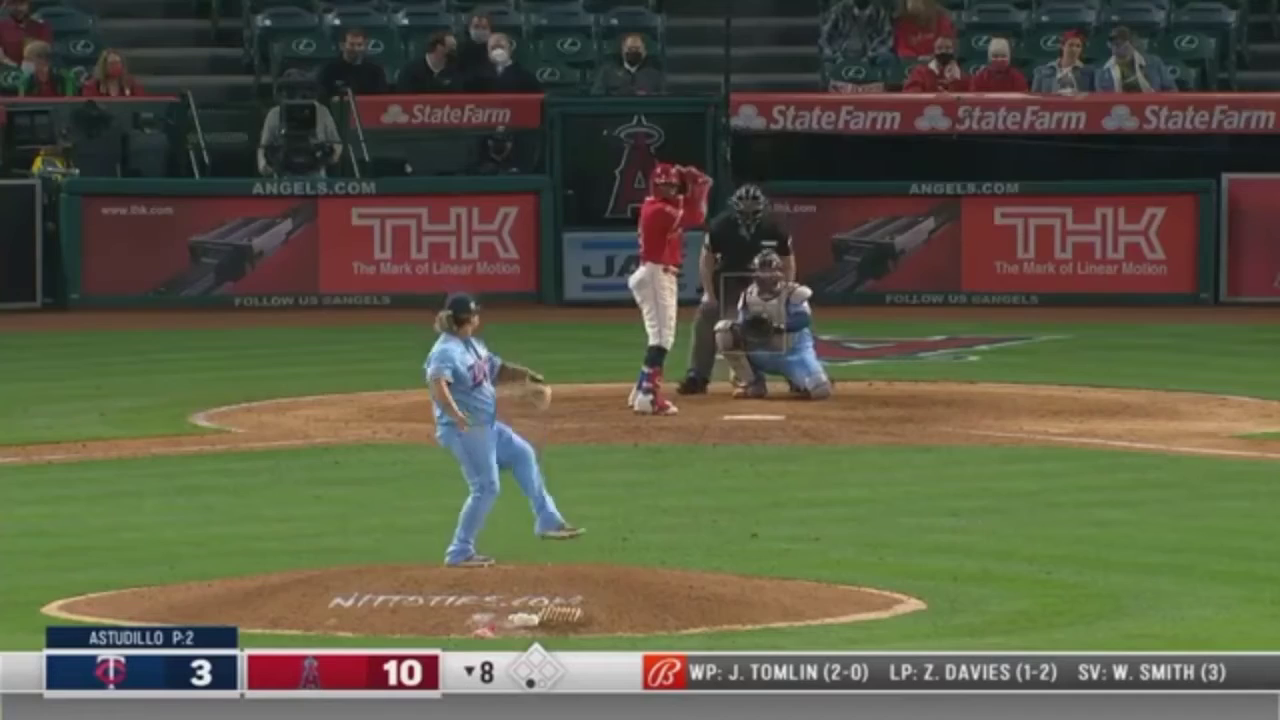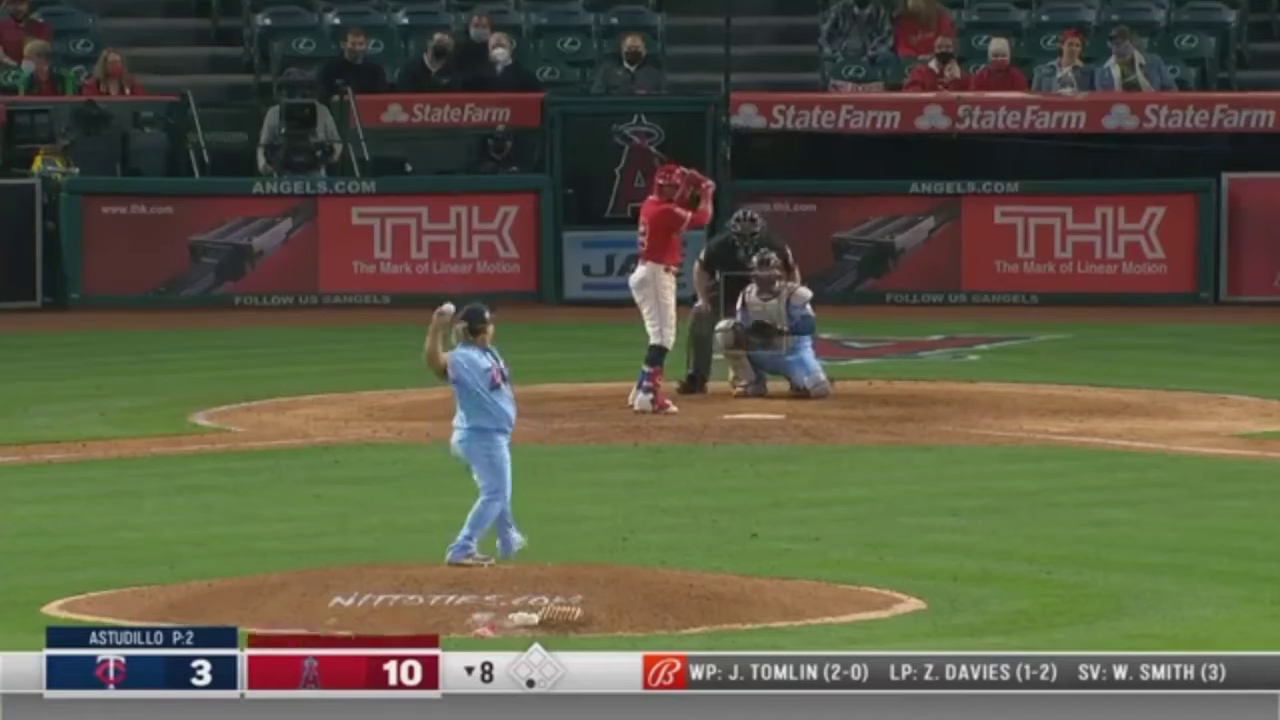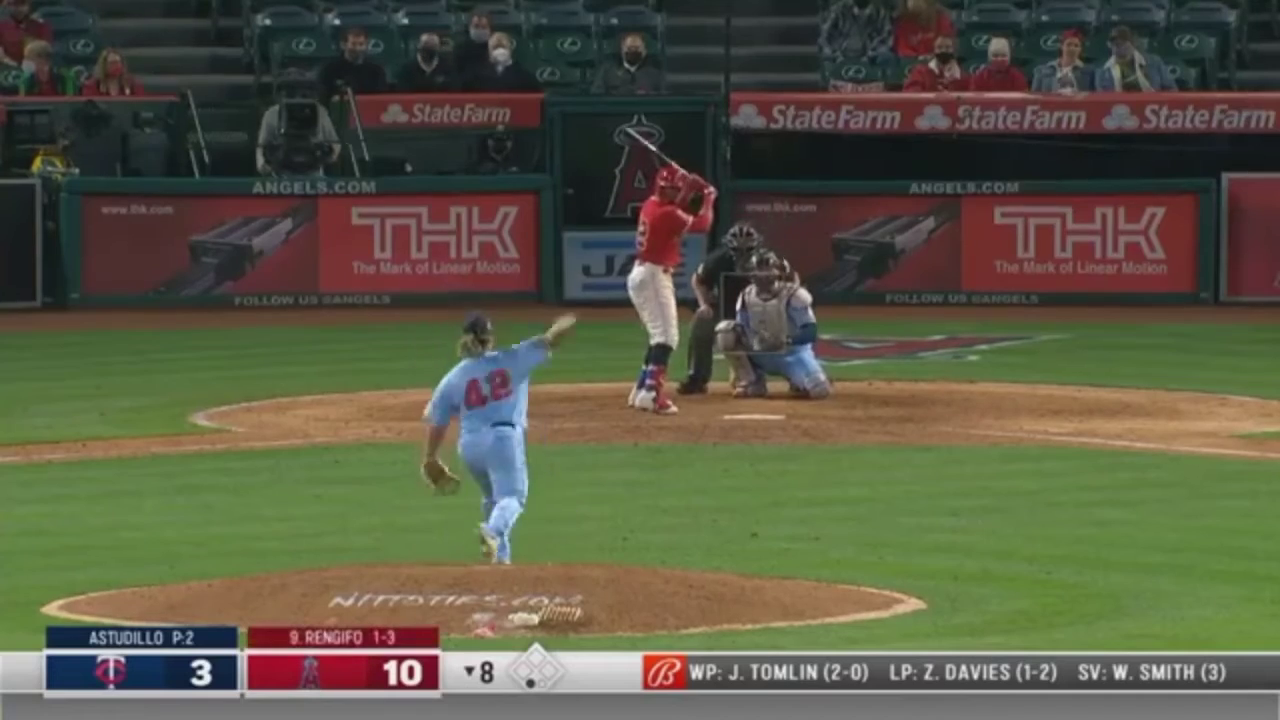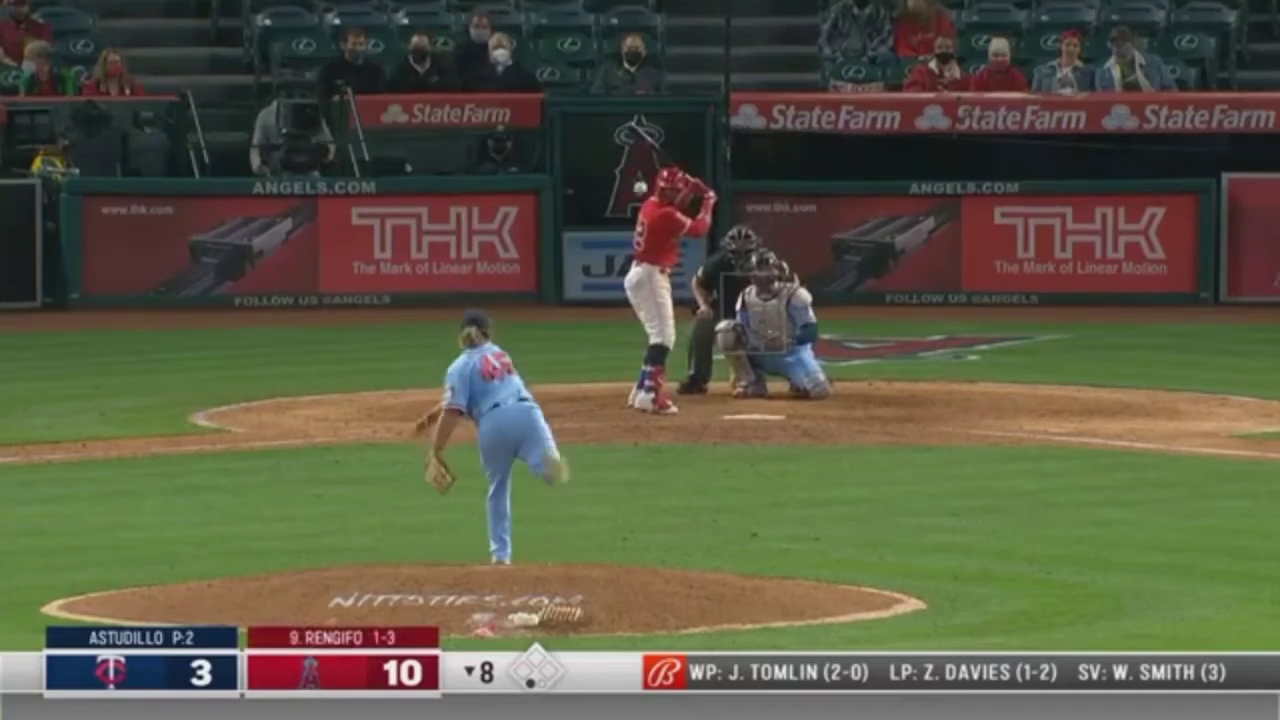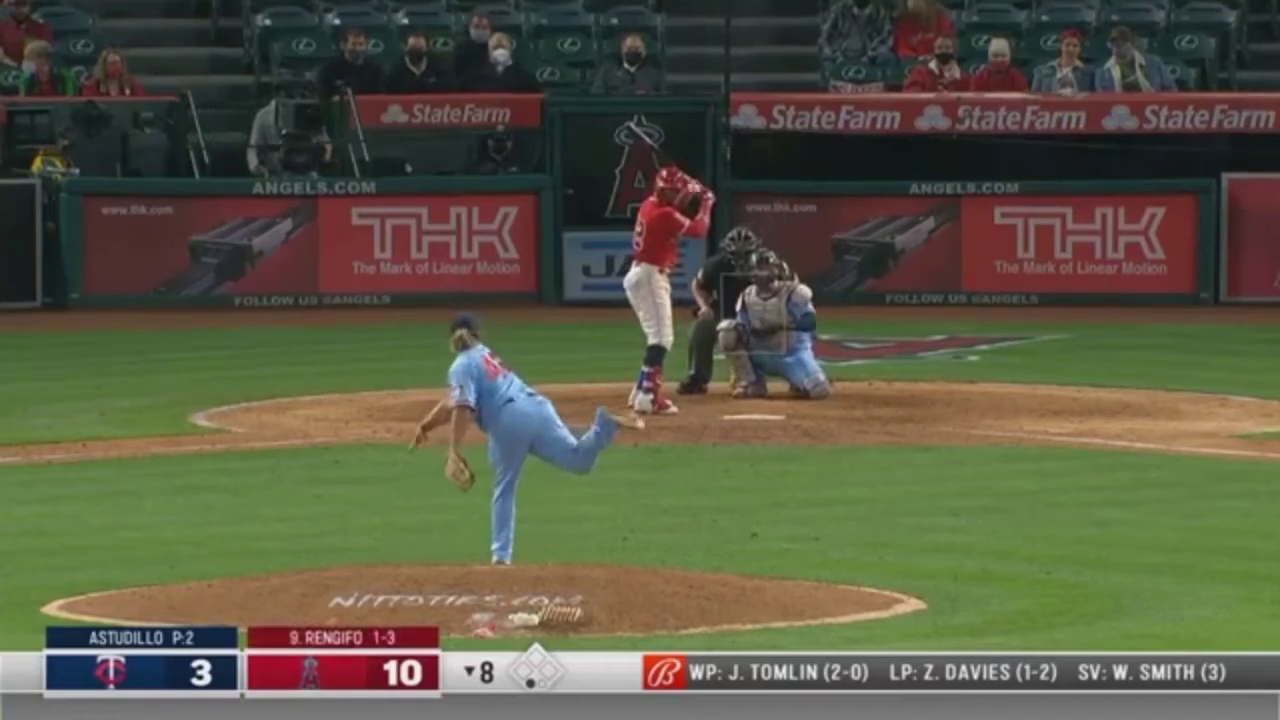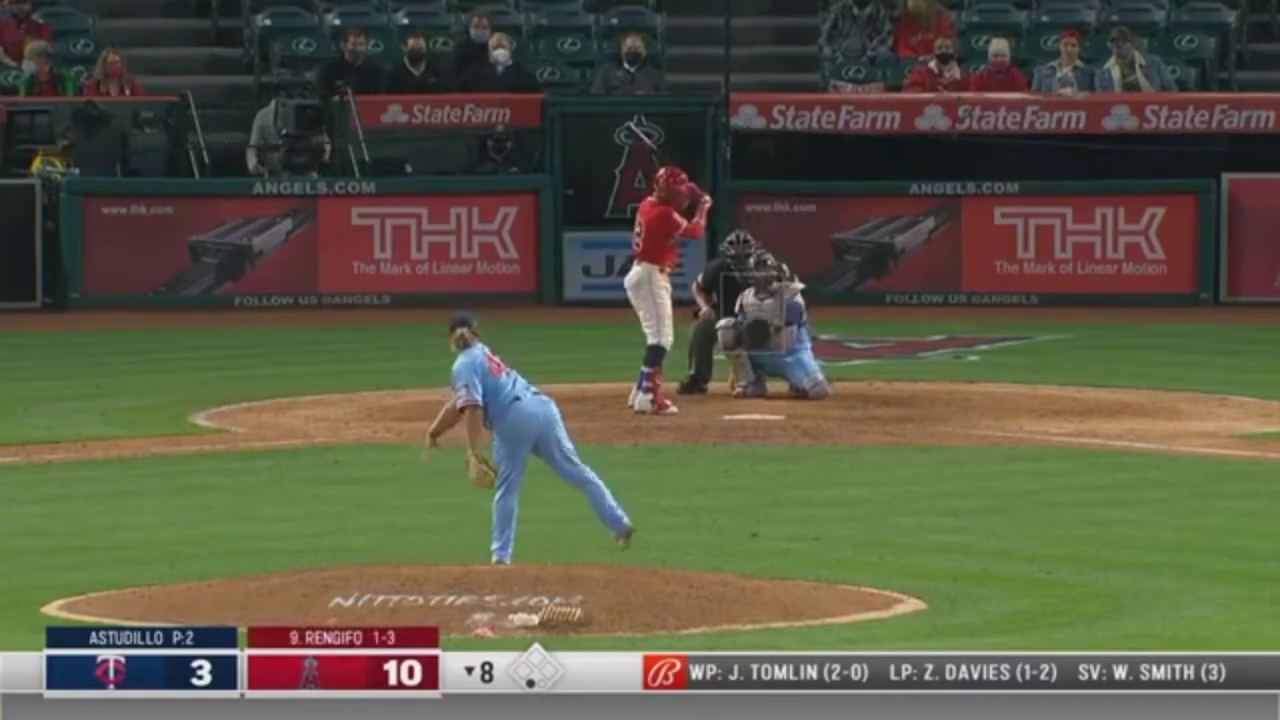
dt=0.3s
person 1, frame 1
left shoulder: (474, 345)
right shoulder: (445, 351)
left elbow: (500, 370)
right elbow: (437, 385)
left wrist: (529, 375)
right wrist: (455, 414)
left hip: (486, 426)
right hip: (464, 431)
left knee: (524, 457)
right knee: (486, 489)
left ankle: (548, 522)
right ankle: (460, 553)
person 1, frame 2
left shoulder: (488, 352)
right shoulder: (462, 359)
right elbow: (434, 361)
right wrist: (437, 327)
left hip: (478, 437)
right hip: (484, 438)
left knee: (494, 492)
right knee: (495, 494)
left ankle: (508, 543)
right ankle: (460, 551)
person 1, frame 3
left shoulder: (452, 379)
right shoulder: (511, 358)
left elbow: (435, 425)
right elbow: (549, 341)
left wrist: (429, 459)
right wrist: (562, 324)
left hip: (471, 444)
right hip: (504, 440)
left knee: (493, 498)
right knee: (511, 497)
left ankle: (500, 553)
right ankle: (492, 531)
person 1, frame 4
left shoulder: (459, 367)
right shoulder: (498, 353)
left elbow: (453, 410)
left wrist: (436, 452)
right wrist: (432, 417)
left hip: (492, 426)
right hip: (525, 414)
left knee: (497, 491)
right knee: (550, 471)
left ankle: (500, 554)
right ankle: (549, 457)
person 1, frame 5
left shoulder: (460, 366)
right shoulder: (485, 355)
left elbow: (463, 409)
right elbow: (456, 402)
left wrist: (455, 449)
right wrist: (425, 426)
left hip: (507, 424)
right hip: (537, 410)
left knee: (505, 492)
right knee: (579, 460)
left ankle: (501, 555)
right ankle: (606, 423)
person 1, frame 6
left shoulder: (463, 366)
right shoulder: (484, 353)
left elbow: (473, 408)
right elbow: (460, 403)
left wrist: (474, 450)
right wrist: (434, 432)
left hip: (513, 422)
right hip: (543, 409)
left knee: (507, 490)
right knee: (575, 471)
left ankle: (501, 555)
right ankle: (619, 524)
person 2, frame 1
left shoulder: (666, 205)
right shoulder: (658, 210)
left elbow: (688, 209)
right elbow: (695, 218)
left wrist: (695, 185)
right wrist: (703, 188)
left hip: (662, 276)
right hip: (656, 276)
left knee: (661, 336)
right knee: (662, 337)
left ankle: (642, 392)
right ankle: (648, 397)
person 2, frame 2
left shoulder: (651, 204)
right shoulder: (665, 211)
left elbow: (678, 206)
right elbow: (701, 219)
left wrist: (689, 186)
right wrist: (707, 191)
left hip: (650, 274)
right hip: (656, 276)
left knee: (660, 335)
right knee: (663, 336)
left ankle: (642, 390)
right ankle: (648, 396)
person 2, frame 3
left shoulder: (651, 204)
right shoulder: (667, 213)
left elbow: (678, 207)
right elbow: (702, 224)
left wrist: (691, 189)
right wrist: (709, 198)
left hip: (644, 274)
right hip: (654, 276)
left knee: (660, 336)
right knee: (667, 336)
left ankle: (641, 390)
right ankle: (651, 394)
person 2, frame 4
left shoulder: (651, 205)
right shoulder: (665, 214)
left elbow: (676, 208)
right elbow: (699, 229)
left wrist: (691, 192)
right wrist: (708, 202)
left hip: (642, 274)
right hip: (651, 277)
left knee: (658, 336)
right knee: (664, 336)
left ankle: (641, 391)
right ankle: (650, 395)
person 2, frame 5
left shoulder: (650, 205)
right shoulder: (664, 214)
left elbow: (674, 209)
right elbow: (698, 229)
left wrist: (690, 193)
right wrist: (707, 201)
left hip: (642, 274)
right hip: (650, 276)
left knee: (657, 336)
right knee: (662, 337)
left ankle: (641, 391)
right ankle: (648, 397)
person 2, frame 6
left shoulder: (648, 204)
right shoulder: (662, 212)
left elbow: (672, 213)
right elbow: (695, 231)
left wrist: (689, 199)
right wrist: (704, 203)
left hip: (643, 273)
right hip: (651, 276)
left knee: (657, 336)
right knee: (661, 337)
left ankle: (642, 392)
right ankle: (648, 396)
person 3, frame 1
left shoulder: (774, 227)
right shoulder: (720, 225)
left elbow: (787, 261)
right elbow: (707, 258)
right wrist: (708, 293)
right hip: (727, 279)
right knee: (705, 320)
right ankle: (696, 378)
person 3, frame 2
left shoulder: (773, 246)
right shoulder: (718, 245)
left elbow: (793, 270)
right elbow: (700, 268)
right wrist: (702, 299)
right hip: (726, 294)
right knee: (699, 317)
right ankle: (696, 377)
person 3, frame 3
left shoulder: (768, 260)
right shoulder: (717, 261)
left elbow: (792, 278)
right elbow: (698, 281)
left wrist: (787, 306)
right wrist: (703, 304)
left hip: (758, 307)
right hip: (725, 306)
right knee: (701, 322)
left ankle: (796, 378)
right ankle: (697, 379)
person 3, frame 4
left shoulder: (765, 263)
right shoulder: (716, 263)
left elbow: (786, 284)
right elbow: (697, 283)
right wrist: (704, 305)
left hip: (755, 310)
right hip: (725, 308)
right knee: (701, 327)
right ankle: (696, 378)
person 3, frame 5
right shoulder: (716, 264)
right elbow: (697, 285)
right wrist: (704, 306)
right hip: (724, 308)
right knee: (701, 330)
right ankle: (697, 379)
person 3, frame 6
right shoulder: (717, 268)
right elbow: (697, 287)
right wrist: (705, 306)
right hip: (724, 311)
right knee: (701, 331)
right ankle: (697, 378)
person 4, frame 1
left shoulder: (794, 293)
right shoulder: (748, 296)
left elbow: (803, 320)
right elbow: (742, 330)
left wrist: (775, 326)
right wrist: (749, 327)
left hip: (794, 354)
right hip: (762, 354)
left knee: (820, 390)
right knee: (724, 329)
left ankle: (796, 380)
right ankle: (753, 382)
person 4, frame 2
left shoulder: (793, 294)
right shoulder: (747, 296)
left elbow: (808, 325)
right elbow: (740, 331)
left wrist: (779, 329)
right wrist: (750, 331)
left hip: (793, 354)
right hip: (761, 354)
left knee: (819, 389)
right knee: (725, 328)
left ankle: (796, 378)
right ankle: (753, 382)
person 4, frame 3
left shoulder: (793, 295)
right shoulder: (747, 296)
left elbow: (811, 332)
right elbow: (740, 331)
left wrist: (782, 340)
right wrist: (752, 343)
left hip: (792, 354)
right hip: (761, 356)
left knee: (819, 390)
right knee: (725, 330)
left ankle: (797, 379)
right ankle: (752, 382)
person 4, frame 4
left shoulder: (793, 295)
right shoulder: (747, 296)
left elbow: (811, 332)
right elbow: (740, 332)
left wrist: (786, 340)
left hip: (792, 355)
right hip: (760, 355)
left knee: (819, 390)
right knee: (725, 328)
left ankle: (797, 379)
right ankle: (753, 382)
person 4, frame 5
left shoulder: (794, 292)
right shoulder: (747, 296)
left elbow: (810, 323)
right elbow: (741, 332)
left wrist: (781, 325)
left hip: (793, 354)
right hip: (761, 355)
left knee: (820, 390)
right knee: (727, 328)
left ankle: (797, 380)
right ankle: (752, 382)
person 4, frame 6
left shoulder: (789, 291)
right shoulder: (746, 298)
left elbow: (796, 314)
right elbow: (741, 334)
left wrist: (773, 326)
left hip: (794, 355)
right hip: (762, 355)
left knee: (819, 390)
right knee: (726, 326)
left ankle: (798, 381)
right ankle: (752, 382)
